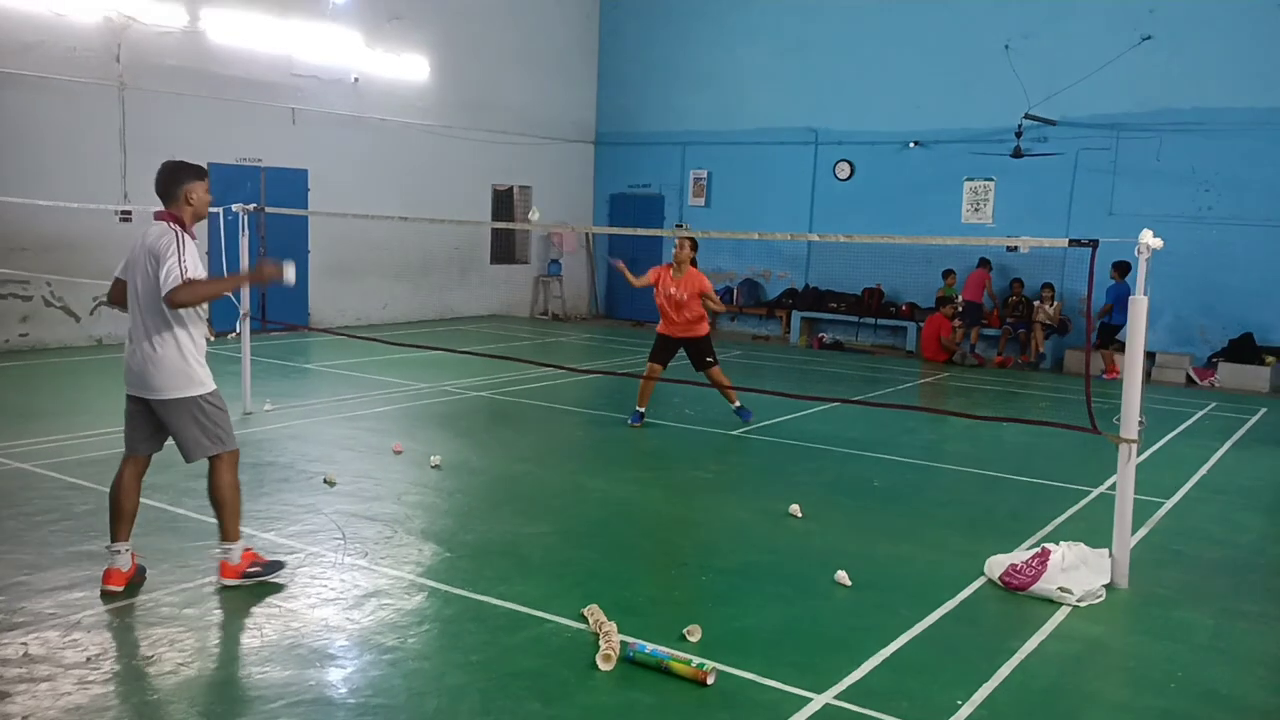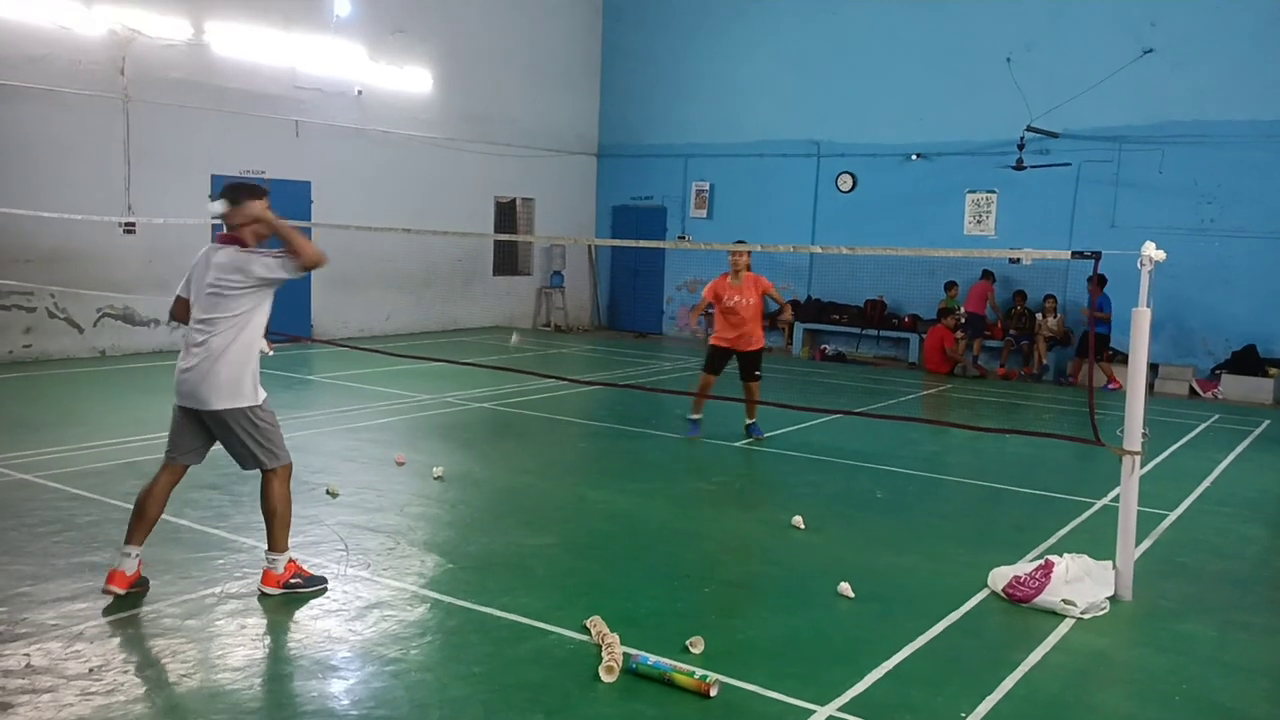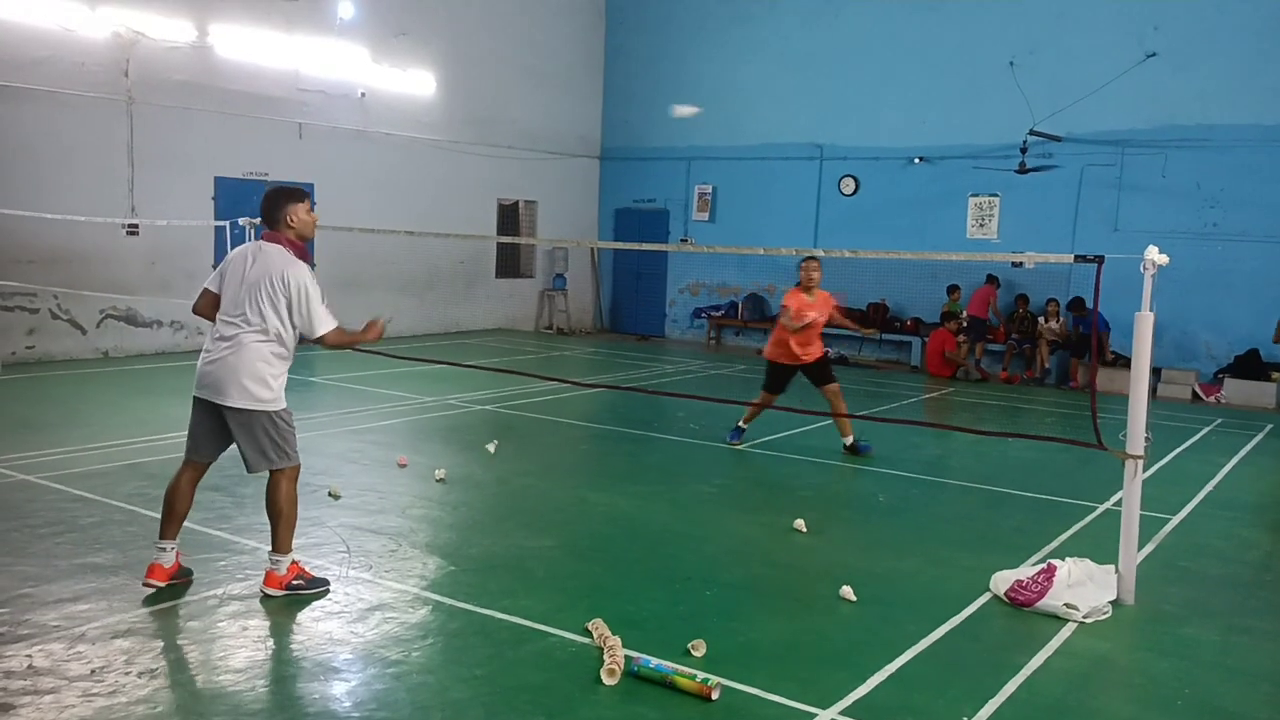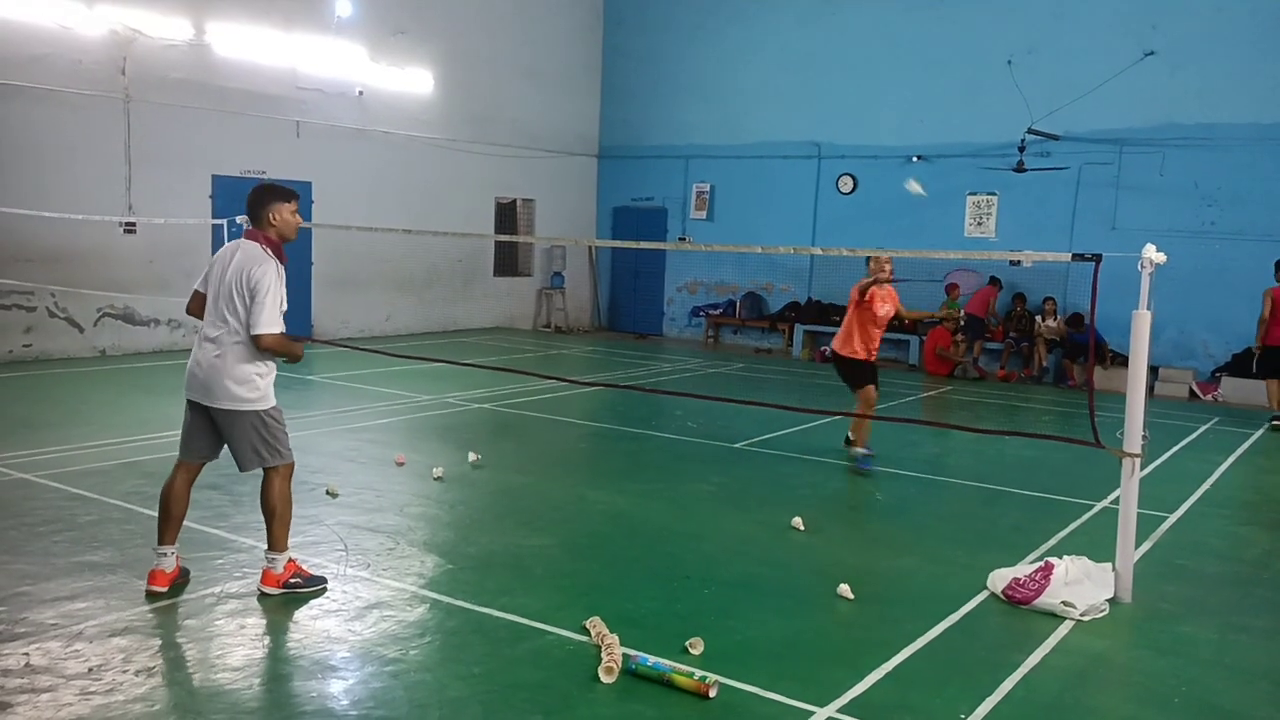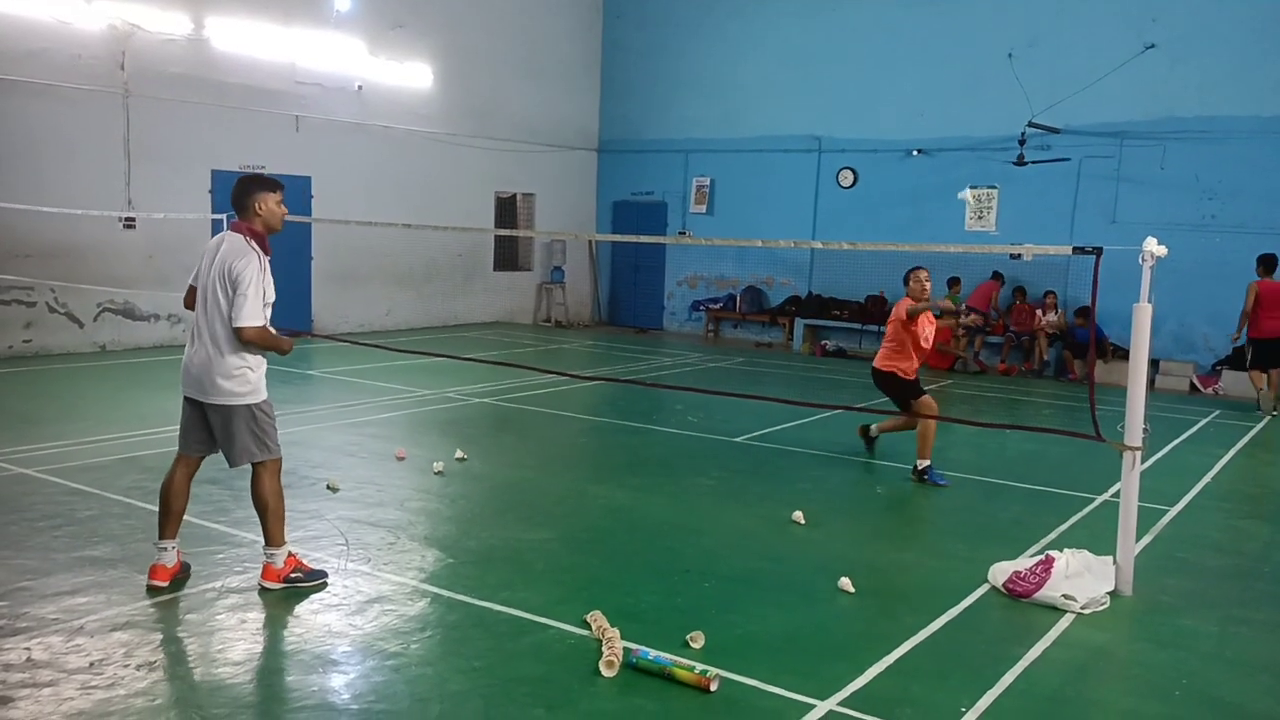
dt=0.3s
person 1, frame 1
left shoulder: (148, 238)
right shoulder: (176, 240)
left elbow: (116, 296)
right elbow: (180, 295)
right wrist: (244, 279)
left hip: (142, 374)
right hip: (181, 376)
left knee: (135, 461)
right knee: (224, 457)
left ankle: (118, 565)
right ankle: (235, 558)
person 1, frame 2
left shoulder: (207, 258)
right shoulder: (250, 262)
left elbow: (179, 312)
right elbow: (314, 259)
right wrist: (268, 221)
left hip: (192, 385)
right hip: (233, 391)
left knee: (171, 470)
right knee: (278, 469)
left ankle: (125, 568)
right ankle: (278, 569)
person 1, frame 3
left shoulder: (240, 254)
right shoulder: (295, 271)
left elbow: (203, 307)
right elbow: (328, 336)
right wrist: (367, 334)
left hip: (211, 379)
right hip: (254, 387)
left knee: (194, 466)
right knee: (284, 470)
left ankle: (163, 561)
right ankle: (281, 570)
person 1, frame 4
left shoulder: (227, 252)
right shoulder: (267, 267)
left elbow: (195, 307)
right elbow: (266, 339)
right wrist: (295, 350)
left hip: (202, 380)
right hip: (242, 388)
left knee: (186, 467)
right knee: (279, 468)
left ankle: (164, 566)
right ankle: (277, 569)
person 1, frame 5
left shoulder: (218, 244)
right shoulder: (249, 259)
left elbow: (191, 300)
right elbow: (247, 332)
right wrist: (281, 344)
left hip: (199, 376)
right hip: (235, 382)
left knee: (186, 462)
right knee: (267, 464)
left ankle: (165, 561)
right ankle: (277, 563)
person 2, frame 1
left shoulder: (698, 279)
right shoulder: (660, 272)
left elbow: (719, 306)
right elbow: (637, 283)
left wrist: (712, 306)
right wrist: (623, 270)
left hip: (696, 333)
right hip: (668, 332)
left knee: (715, 376)
right knee: (652, 371)
left ankle: (737, 406)
right ankle: (639, 411)
person 2, frame 2
left shoulder: (758, 282)
right shoulder: (717, 283)
left elbow: (783, 303)
right elbow: (700, 307)
left wrist: (786, 313)
right wrist: (693, 321)
left hip: (751, 343)
right hip: (721, 341)
left knee: (751, 387)
right knee: (706, 382)
left ankle: (751, 423)
right ankle: (694, 418)
person 2, frame 3
left shoulder: (826, 298)
right shoulder: (792, 297)
left elbow: (836, 319)
right elbow: (784, 322)
left wrist: (860, 329)
right wrist: (802, 324)
left hip: (813, 355)
right hip: (782, 355)
left knee: (834, 393)
right knee: (766, 400)
left ankle: (850, 442)
right ankle: (741, 426)
person 2, frame 4
left shoulder: (890, 293)
right shoulder: (864, 289)
left elbow: (905, 314)
right elbow: (862, 288)
left wrist: (935, 315)
right wrist: (875, 279)
left hip: (868, 354)
right hip: (847, 352)
left knee: (870, 399)
right knee: (868, 399)
left ankle: (853, 437)
right ankle: (859, 449)
person 2, frame 5
left shoulder: (925, 311)
right shoulder: (906, 306)
left elbow: (933, 326)
right elbow: (914, 312)
left wrist: (964, 322)
right wrist: (936, 305)
left hip: (905, 371)
right hip: (890, 370)
left knee: (916, 417)
right knee: (928, 409)
left ankle: (871, 431)
right ankle: (923, 467)
